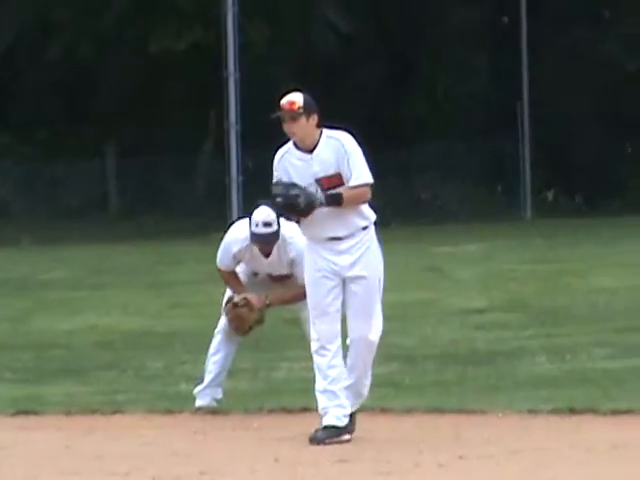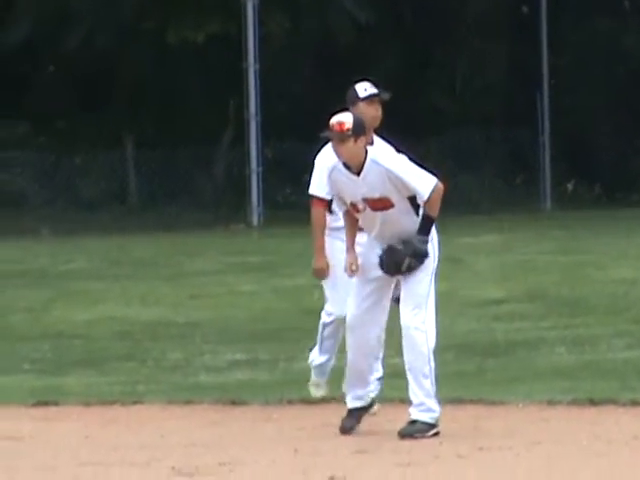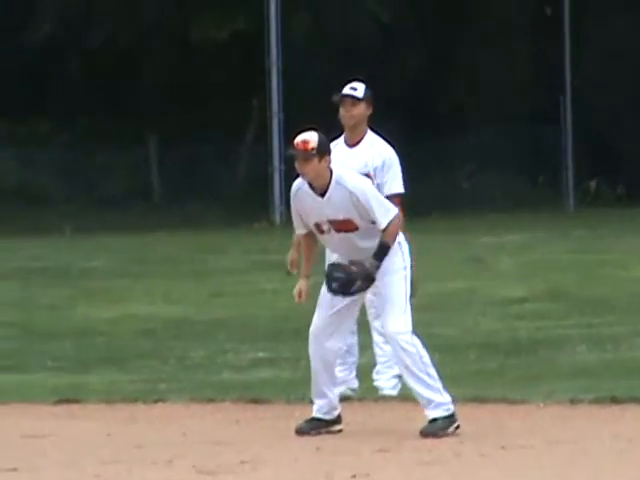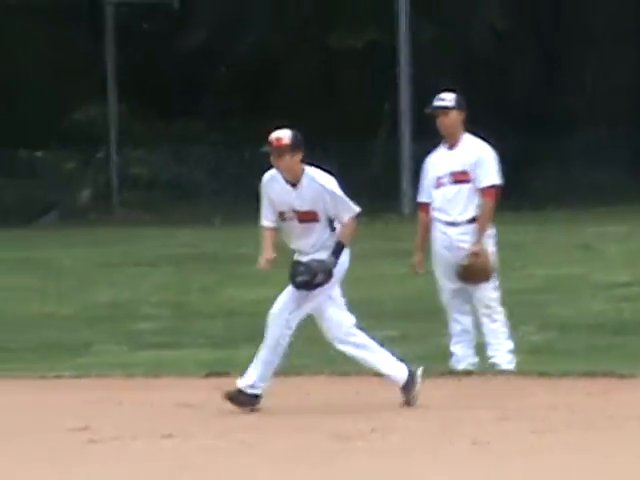
dt=1s
person 1, frame 1
left shoulder: (341, 142)
right shoulder: (283, 160)
left elbow: (364, 191)
left wrist: (322, 200)
left hip: (359, 244)
right hip: (318, 251)
left knee: (366, 332)
right knee: (324, 336)
left ankle: (351, 402)
right ankle: (335, 417)
person 1, frame 2
left shoulder: (389, 165)
right shoulder: (335, 173)
left elbow: (436, 188)
left wrist: (422, 234)
right wrist: (350, 250)
left hip: (416, 244)
right hip: (377, 245)
left knee: (414, 324)
right knee: (358, 320)
left ankle: (426, 414)
right ankle: (359, 399)
person 1, frame 3
left shoulder: (354, 186)
right shoulder: (298, 192)
left elbow: (393, 220)
right elbow: (306, 233)
left wrist: (376, 262)
right wrist: (304, 276)
left hip: (385, 258)
right hip: (345, 263)
left knee: (397, 332)
right knee: (320, 334)
left ankle: (442, 411)
right ankle: (325, 413)
person 1, frame 4
left shoulder: (321, 183)
right shoulder: (269, 181)
left elbow: (350, 220)
right elbow: (269, 225)
left wrist: (331, 256)
right wrist: (268, 251)
left hip: (329, 255)
right hip: (305, 260)
left knee: (284, 313)
right knee: (342, 332)
left ankle: (253, 388)
right ankle: (404, 375)
person 2, frame 1
left shoulder: (296, 243)
right shoulder: (236, 238)
right elbow: (224, 270)
left wrist: (268, 302)
left hip: (295, 284)
right hip: (252, 279)
right knee: (228, 327)
right ankle: (208, 394)
person 2, frame 2
left shoulder: (387, 152)
right shoulder: (333, 153)
right elbow: (319, 206)
right wrist: (319, 254)
right hip: (341, 241)
right knee: (340, 311)
right ankle: (322, 365)
person 2, frame 3
left shoulder: (383, 152)
right shoulder: (329, 153)
left elbow: (393, 207)
right wrist: (297, 246)
left knee: (382, 314)
left ankle: (389, 384)
right ankle: (344, 382)
person 2, frame 4
left shoulder: (479, 151)
right shoulder: (433, 159)
left elbow: (489, 198)
right elbow: (425, 208)
left wrist: (479, 241)
right wrist: (419, 250)
left hip: (473, 233)
right hip: (441, 237)
left knee: (486, 298)
right knee: (453, 301)
left ankle: (502, 358)
right ankle: (463, 358)
